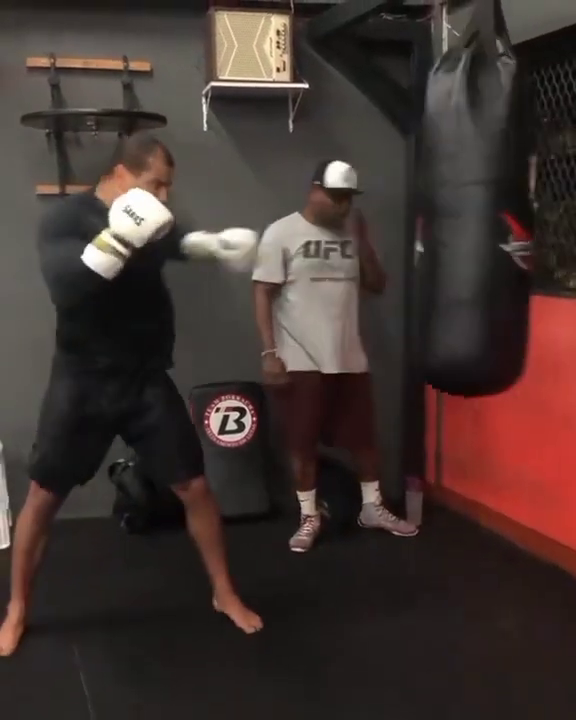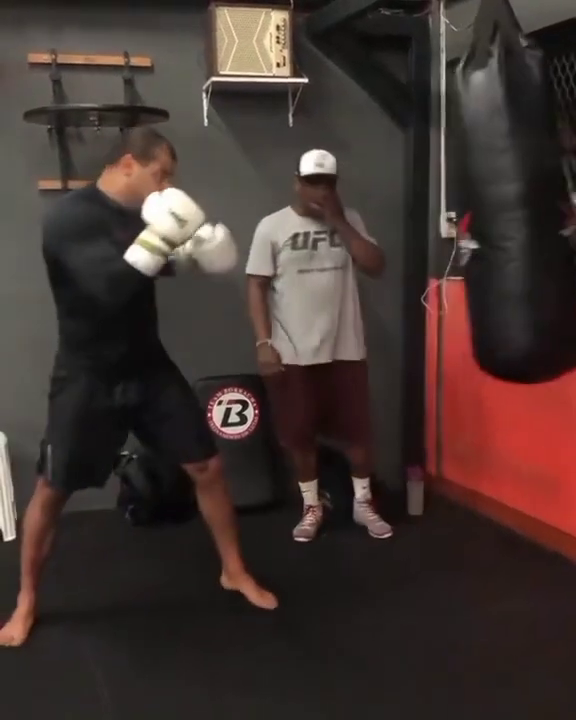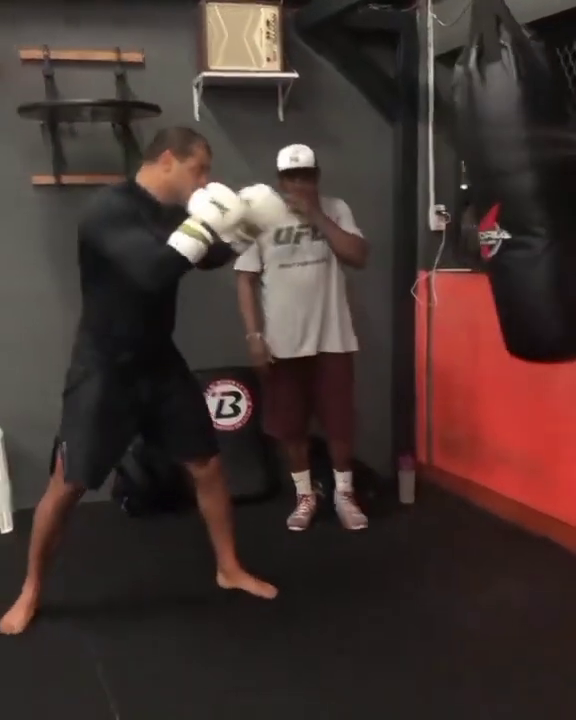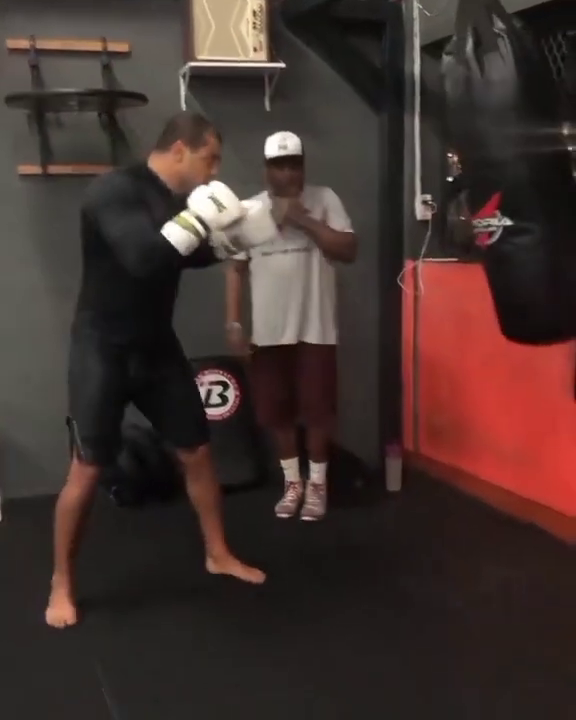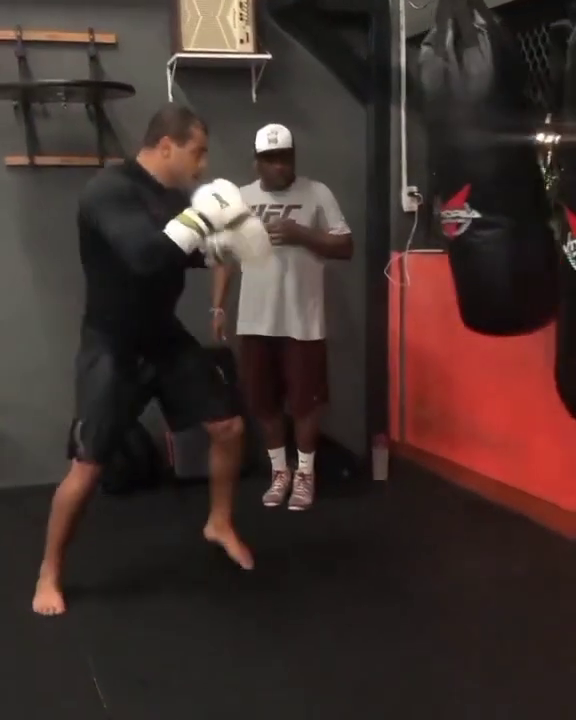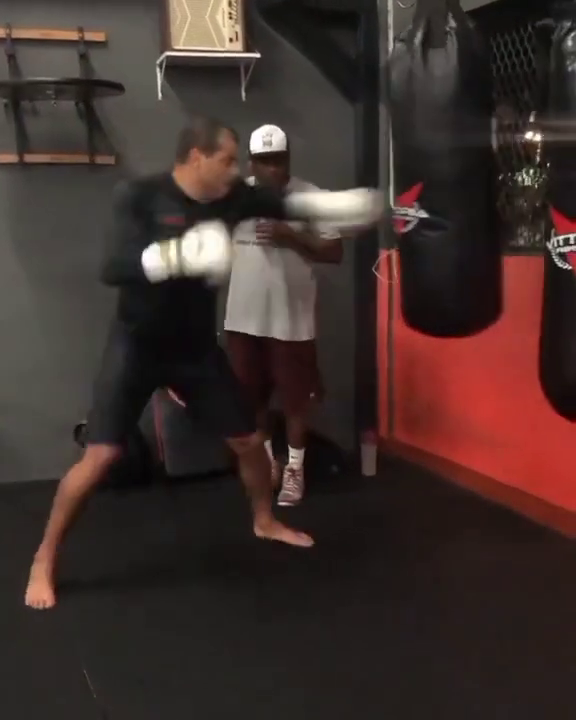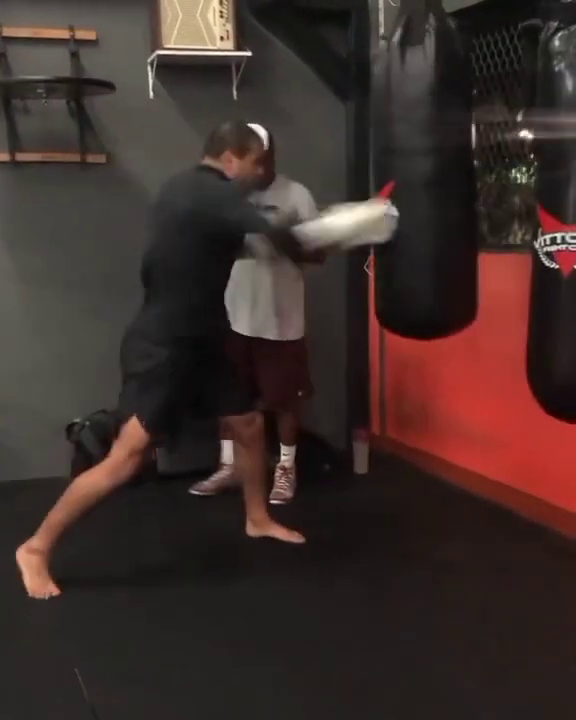
dt=0.2s
person 1, frame 1
left shoulder: (145, 217)
right shoulder: (64, 220)
left elbow: (171, 241)
right elbow: (70, 292)
left wrist: (210, 243)
right wrist: (119, 235)
left hip: (145, 381)
right hip: (80, 382)
left knee: (195, 489)
right knee: (43, 498)
left ankle: (225, 595)
person 1, frame 2
left shoulder: (136, 211)
right shoulder: (70, 217)
right elbow: (112, 289)
left wrist: (190, 249)
right wrist: (159, 235)
left hip: (149, 367)
right hip: (89, 376)
left knee: (208, 468)
right knee: (51, 491)
left ankle: (235, 573)
person 1, frame 3
left shoulder: (168, 207)
right shoulder: (109, 209)
left elbow: (205, 257)
right elbow: (152, 271)
left wrist: (242, 228)
right wrist: (202, 223)
left hip: (159, 362)
right hip: (104, 369)
left knee: (208, 467)
right knee: (67, 486)
left ankle: (230, 569)
person 1, frame 4
left shoulder: (176, 196)
right shoulder: (114, 191)
left elbow: (193, 254)
right elbow: (143, 258)
left wrist: (229, 231)
right wrist: (198, 217)
left hip: (156, 344)
right hip: (104, 348)
left knee: (197, 455)
right knee: (87, 472)
left ankle: (219, 555)
right ankle: (62, 583)
person 1, frame 5
left shoulder: (170, 192)
right shoulder: (109, 190)
right elbow: (146, 256)
left wrist: (222, 242)
right wrist: (201, 216)
left hip: (165, 336)
right hip: (111, 347)
left knee: (229, 427)
right knee: (88, 468)
left ankle: (220, 524)
right ankle: (50, 573)
person 1, frame 6
left shoulder: (229, 196)
right shoulder: (140, 197)
left elbow: (282, 205)
right elbow: (116, 269)
left wrist: (338, 203)
right wrist: (180, 255)
left hip: (195, 344)
right hip: (137, 343)
left knee: (248, 441)
right knee: (100, 459)
left ankle: (265, 522)
right ankle: (44, 561)
person 1, frame 7
left shoulder: (202, 192)
right shoulder: (212, 193)
right elbow: (274, 232)
left hip: (193, 340)
right hip: (162, 345)
left knee: (250, 424)
right knee: (125, 460)
left ankle: (258, 519)
right ankle: (36, 549)
person 2, frame 1
left shoulder: (352, 233)
right shoulder: (281, 233)
left elbow: (376, 285)
right elbow: (263, 295)
left wrist: (364, 243)
right wrist: (270, 352)
left hip: (349, 358)
right hip: (300, 360)
left knee: (362, 437)
right knee: (302, 443)
left ankle: (372, 508)
right ankle: (309, 517)
person 2, frame 2
left shoulder: (348, 219)
right shoulder: (272, 227)
left elbow: (376, 267)
right elbow: (257, 287)
left wrist: (340, 223)
right wrist: (264, 342)
left hip: (345, 348)
right hip: (293, 352)
left knee: (356, 428)
right knee: (298, 434)
left ankle: (363, 503)
right ankle: (312, 507)
person 2, frame 3
left shoulder: (335, 210)
left elbow: (359, 257)
right elbow: (246, 281)
left wrist: (318, 217)
right wrist: (254, 335)
left hip: (332, 339)
right hip: (282, 344)
left knee: (339, 421)
right knee: (289, 426)
left ankle: (343, 494)
right ankle: (305, 496)
person 2, frame 4
left shoulder: (324, 200)
left elbow: (349, 251)
right elbow: (236, 268)
left wrist: (305, 220)
right wrist: (233, 322)
left hip: (315, 329)
right hip: (268, 332)
left knee: (318, 409)
right knee: (278, 412)
left ankle: (317, 484)
right ankle: (292, 483)
person 2, frame 5
left shoulder: (317, 194)
right shoulder: (240, 198)
left elbow: (345, 247)
left wrist: (301, 234)
right wrist: (218, 307)
left hip: (302, 321)
right hip: (254, 321)
left knee: (305, 401)
right knee: (264, 402)
left ankle: (305, 474)
right ankle: (279, 472)
person 2, frame 6
left shoulder: (310, 196)
left elbow: (335, 251)
left wrist: (292, 237)
left hip: (291, 321)
right hip: (242, 319)
left knee: (296, 398)
right knee: (247, 398)
left ankle: (294, 470)
right ankle: (266, 466)
person 2, frame 7
left shoulder: (295, 195)
left elbow: (318, 251)
left hip: (279, 318)
right hip: (231, 316)
left knee: (286, 396)
left ankle: (285, 468)
right ankle: (228, 467)
